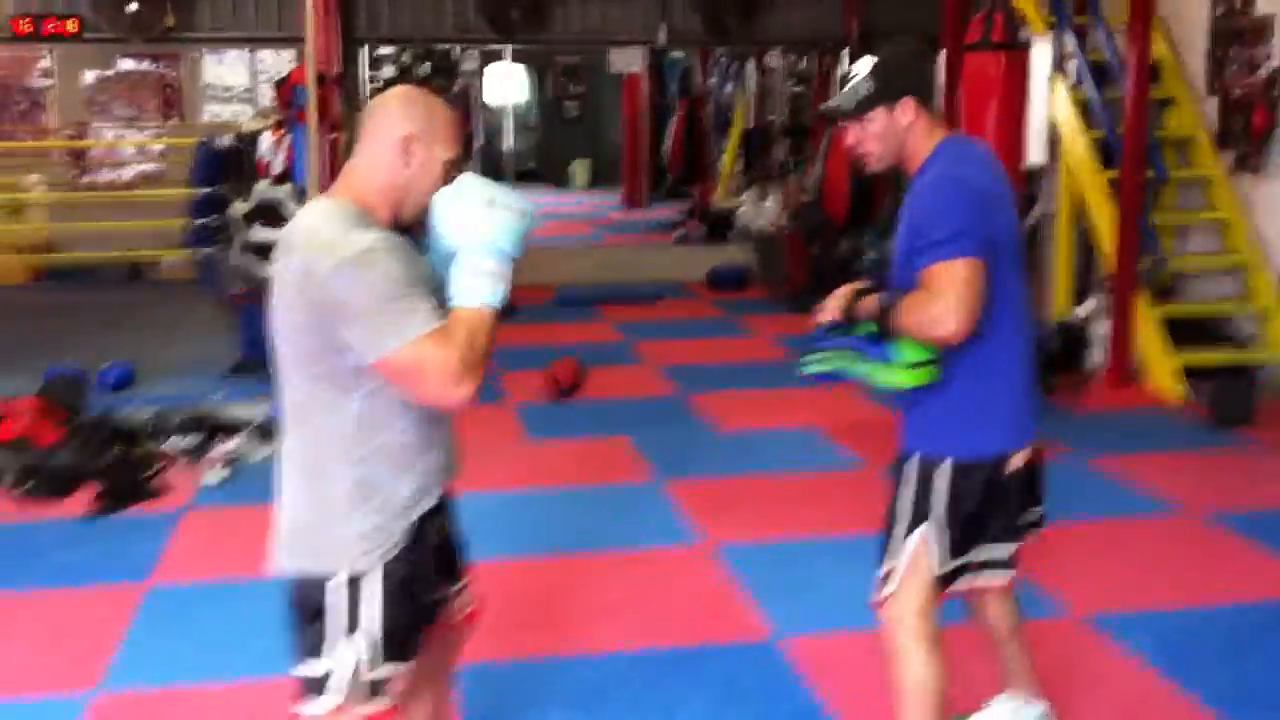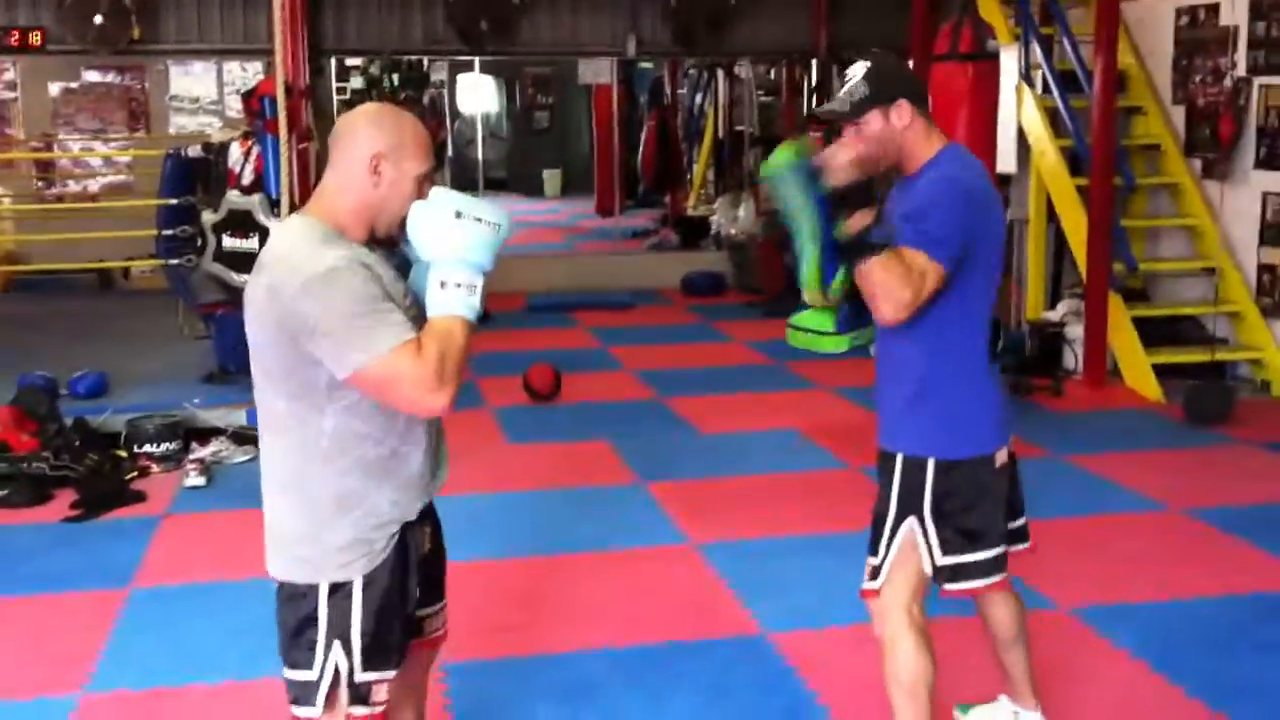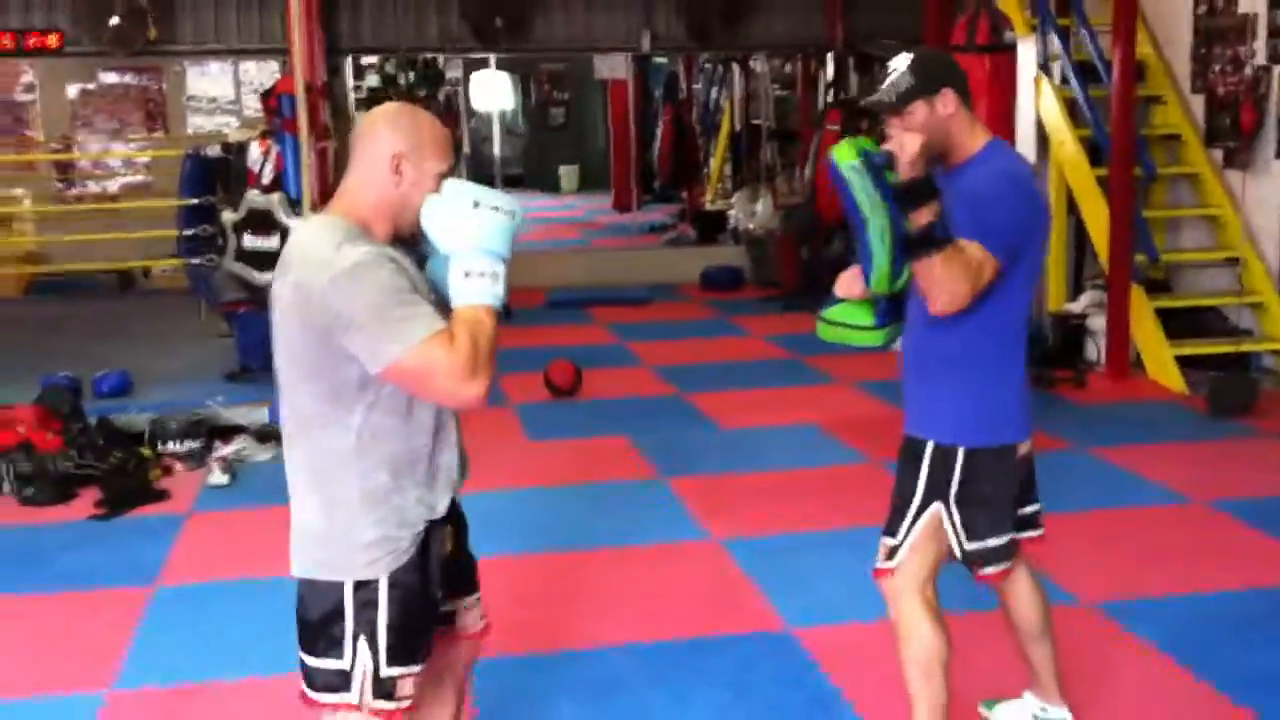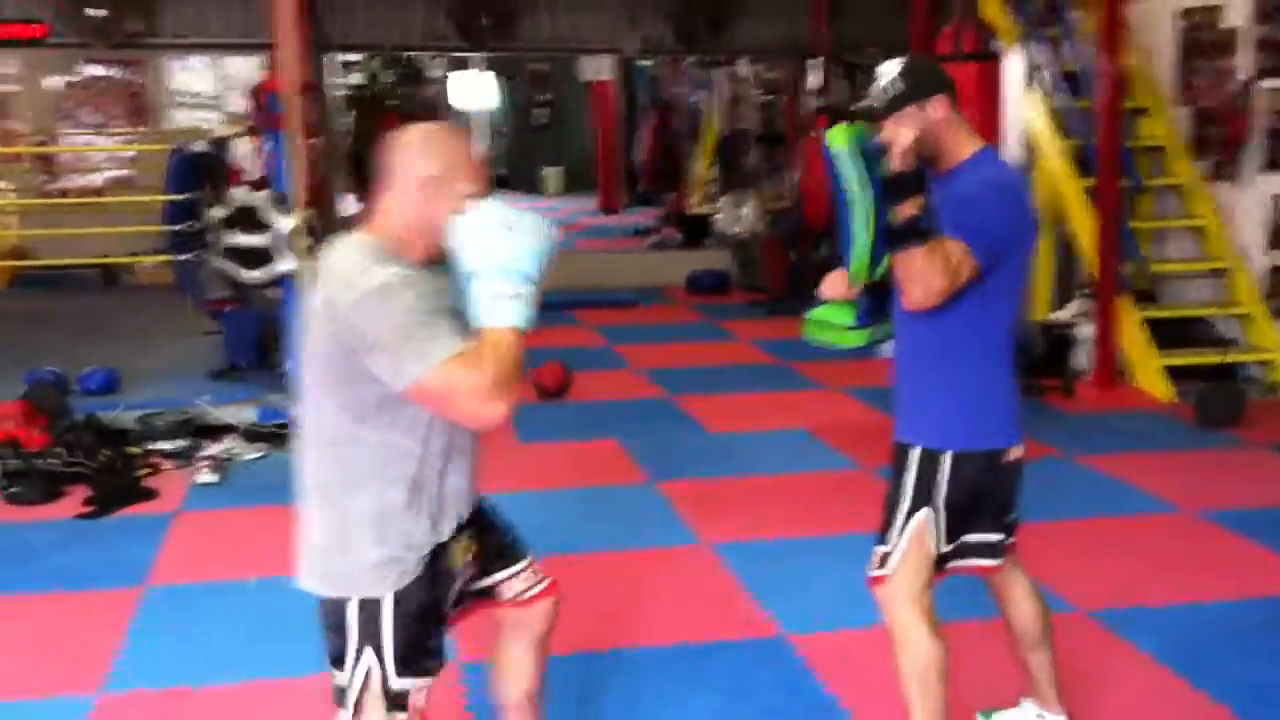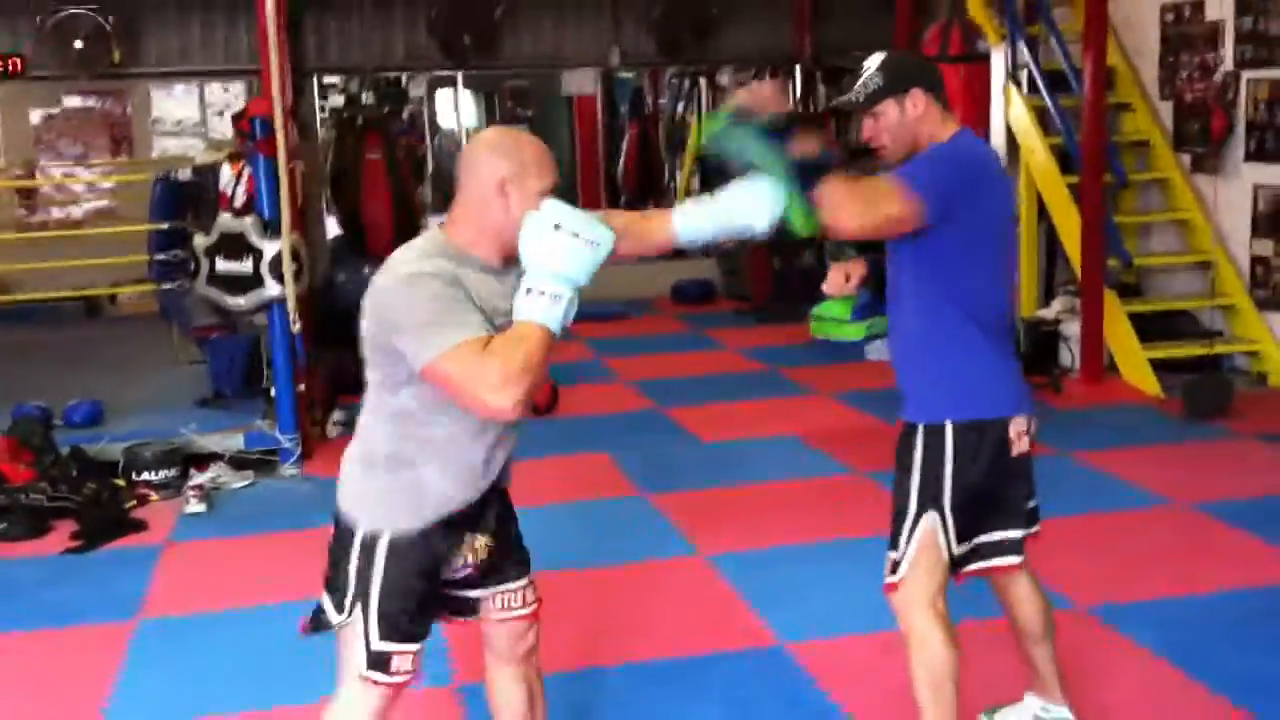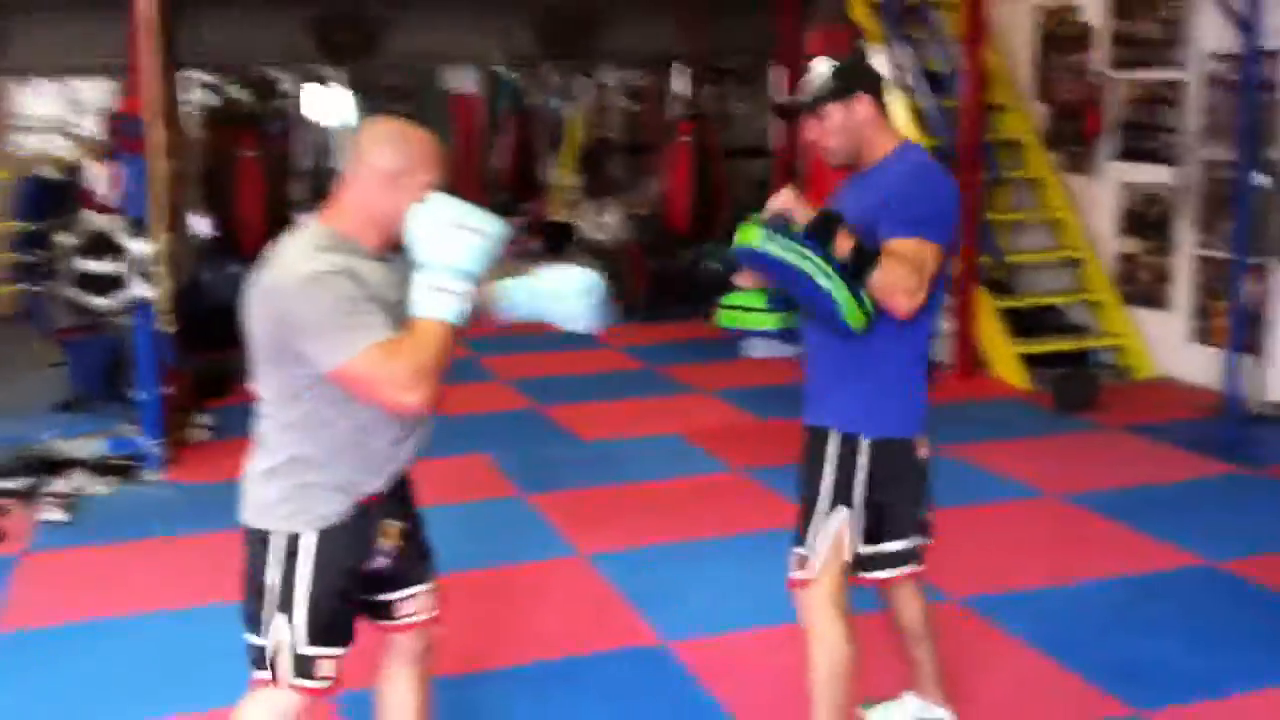
dt=0.2s
person 1, frame 1
left shoulder: (948, 187)
right shoulder: (957, 166)
left elbow: (948, 317)
left wrist: (861, 305)
right wrist: (870, 298)
left hip: (956, 430)
right hip: (992, 420)
left knee: (905, 606)
right knee: (979, 572)
person 1, frame 2
left shoulder: (948, 189)
right shoulder: (929, 180)
left elbow: (893, 301)
left wrist: (851, 205)
right wrist: (845, 286)
left hip: (937, 429)
right hip: (969, 420)
left knee: (892, 599)
right knee: (982, 574)
person 1, frame 3
left shoulder: (1000, 183)
right shoulder: (953, 174)
left elbow: (948, 294)
right elbow: (936, 273)
left wrist: (914, 191)
right wrist: (870, 277)
left hip: (962, 420)
right hip: (985, 412)
left knee: (905, 581)
right knee: (1002, 560)
person 1, frame 4
left shoulder: (988, 189)
right shoulder: (945, 180)
left elbow: (926, 289)
right elbow: (920, 275)
left wrist: (901, 182)
right wrist: (858, 280)
left hip: (952, 425)
right hip: (976, 417)
left knee: (899, 589)
right knee: (998, 563)
person 1, frame 5
left shoulder: (955, 162)
right shoulder: (953, 163)
left elbow: (853, 215)
right elbow: (927, 268)
right wrist: (864, 272)
left hip: (956, 411)
right hip: (988, 404)
left knee: (915, 592)
right knee: (1005, 560)
person 1, frame 6
left shoulder: (915, 181)
right shoulder: (863, 184)
left elbow: (903, 293)
left wrist: (821, 229)
left hip: (864, 420)
right hip: (863, 410)
left knee: (819, 587)
right knee: (890, 567)
person 2, frame 1
left shoulder: (341, 231)
right shoulder: (352, 254)
left elbow: (418, 341)
right elbow: (450, 378)
left wrist: (460, 258)
right wrist: (483, 264)
left hip: (399, 502)
right hip: (356, 526)
left knee: (438, 632)
person 2, frame 2
left shoulder: (335, 251)
right shoulder: (321, 271)
left elbow: (399, 352)
right elbow: (428, 388)
left wrist: (434, 273)
right wrist: (458, 276)
left hip: (390, 514)
right hip: (344, 540)
left knee: (409, 656)
person 2, frame 3
left shoulder: (358, 249)
right shoulder: (348, 268)
left elbow: (426, 351)
right elbow: (462, 379)
left wrist: (459, 262)
right wrist: (480, 267)
left hip: (413, 509)
right hip: (368, 539)
left knee: (450, 647)
person 2, frame 4
left shoulder: (390, 267)
right shoulder: (374, 289)
left elbow: (453, 370)
right elbow: (486, 399)
left wrist: (485, 283)
right wrist: (507, 286)
left hip: (435, 517)
right hip: (378, 547)
left knee: (532, 602)
person 2, frame 5
left shoulder: (517, 249)
right shoulder: (417, 283)
left elbow: (613, 231)
right elbow: (499, 393)
left wrist: (708, 214)
right wrist: (553, 286)
left hip: (474, 499)
right hip: (398, 517)
left knee: (513, 636)
person 2, frame 6
left shoulder: (383, 249)
right shoulder: (313, 275)
right elbow: (407, 387)
right wrist: (448, 284)
left hip: (377, 496)
right hip: (310, 521)
left knee: (409, 639)
